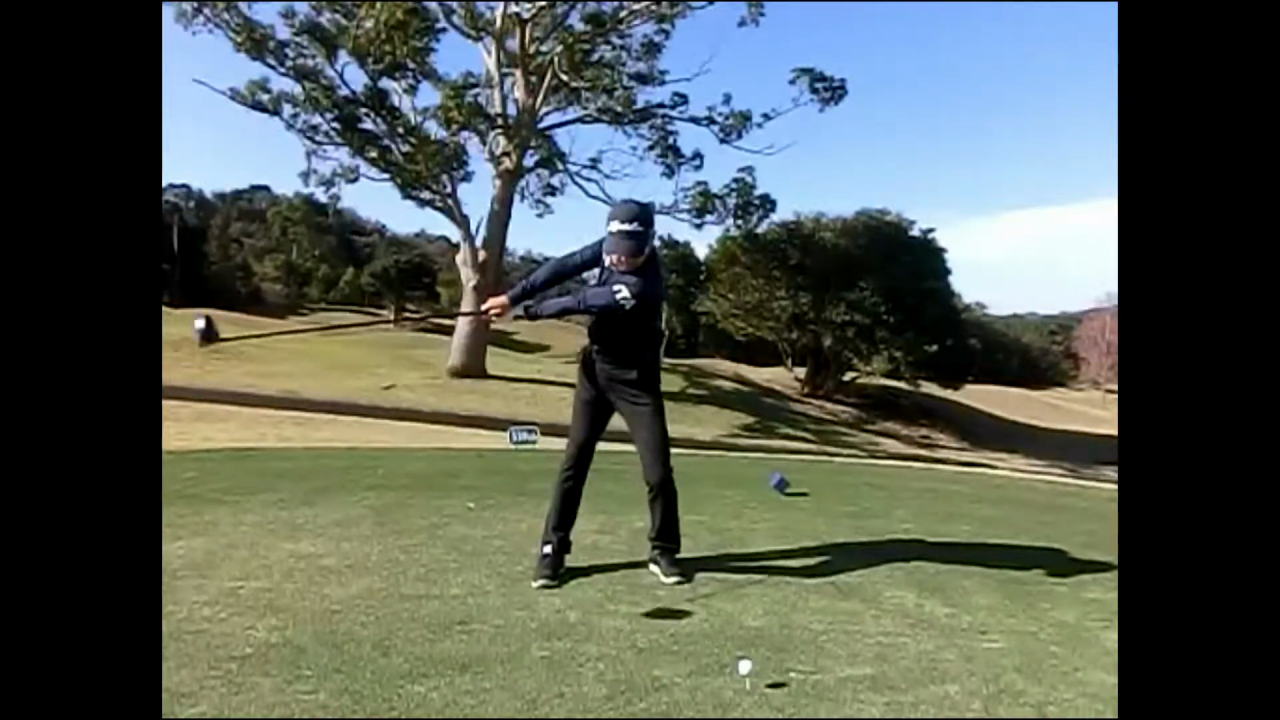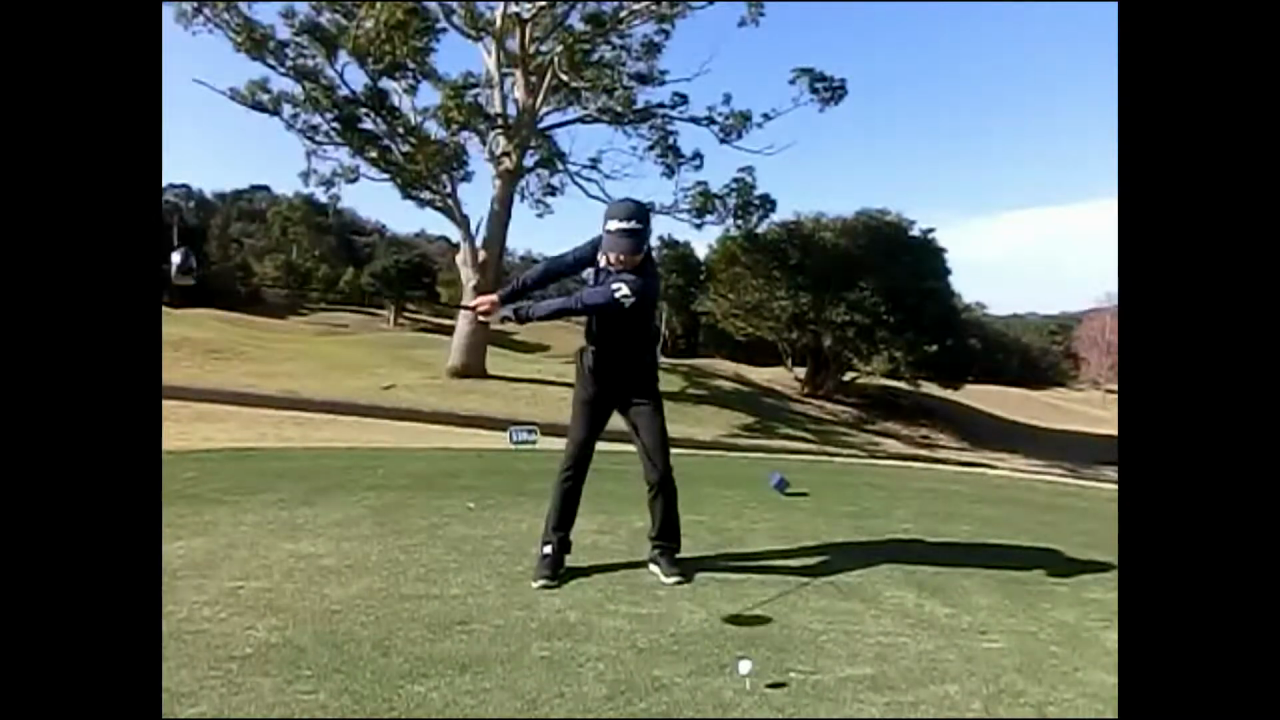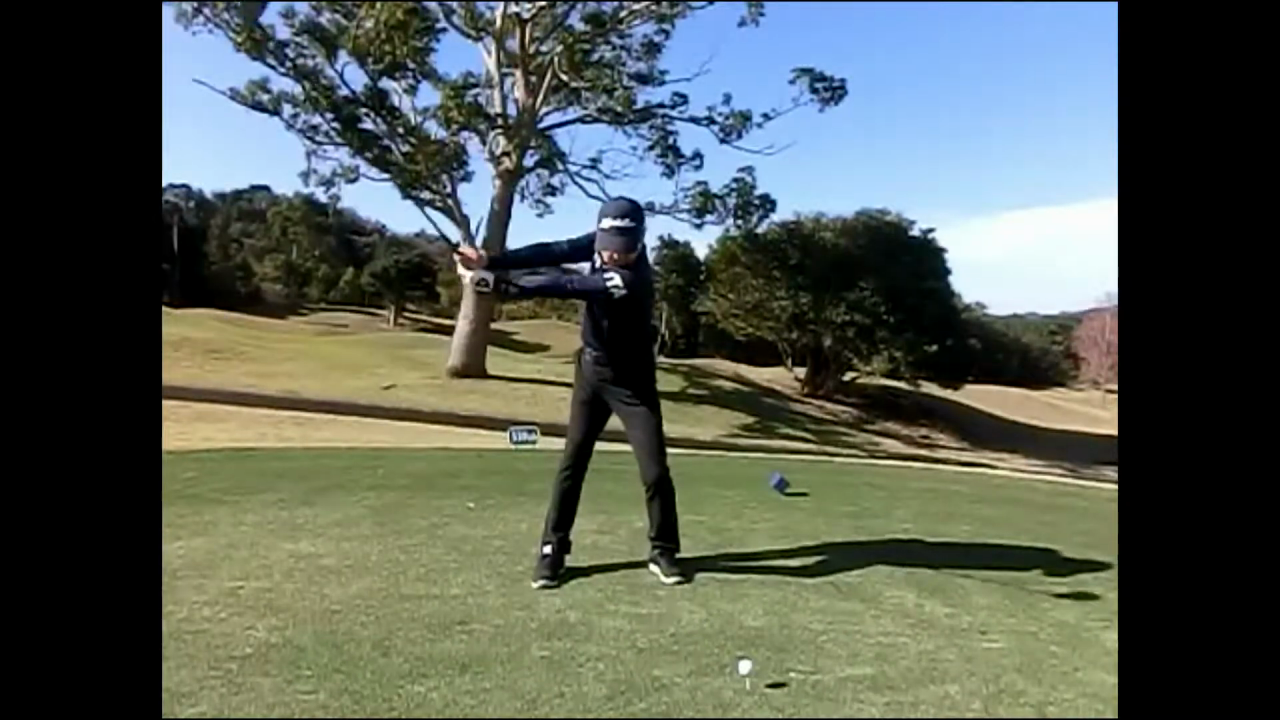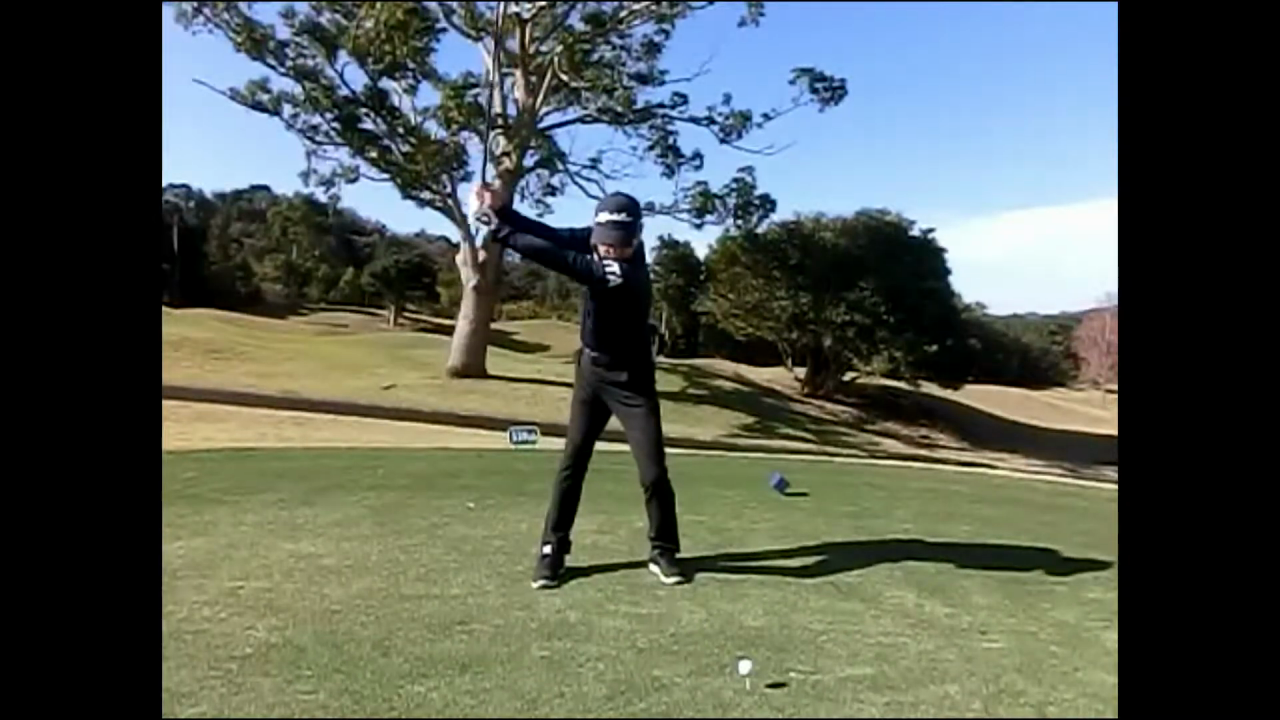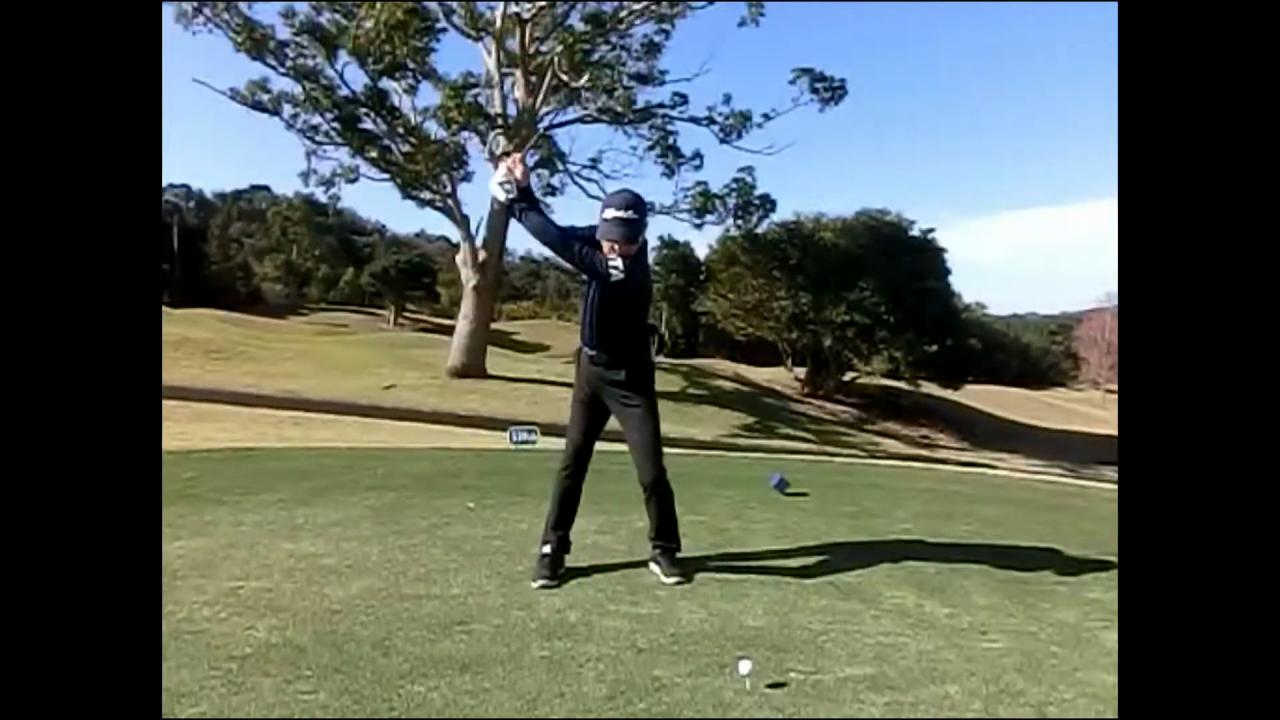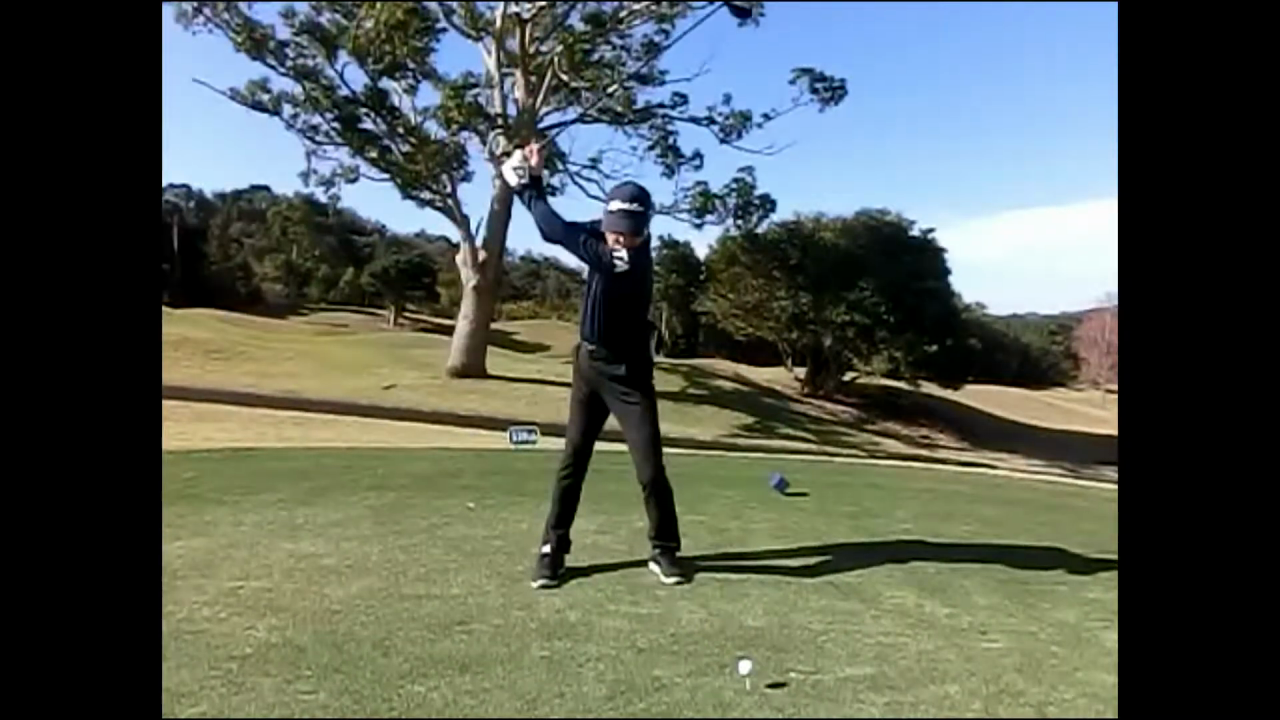
dt=0.3s
person 1, frame 1
left shoulder: (642, 287)
right shoulder: (611, 247)
left elbow: (578, 304)
right elbow: (563, 267)
left wrist: (526, 310)
right wrist: (511, 296)
left hip: (635, 379)
right hip: (596, 368)
left knee: (658, 473)
right knee: (574, 462)
left ankle: (663, 552)
right ankle: (553, 549)
person 1, frame 2
left shoulder: (639, 284)
right shoulder: (605, 245)
left elbow: (574, 305)
right elbow: (556, 268)
left wrist: (515, 314)
right wrist: (503, 295)
left hip: (634, 377)
right hip: (594, 368)
left knee: (659, 470)
right knee: (573, 463)
left ankle: (663, 551)
right ankle: (552, 549)
person 1, frame 3
left shoulder: (632, 279)
right shoulder: (601, 242)
left elbow: (563, 287)
right elbow: (551, 253)
left wrist: (499, 284)
right wrist: (491, 260)
left hip: (632, 378)
right hip: (592, 368)
left knee: (655, 471)
right knee: (572, 463)
left ankle: (663, 551)
right ankle: (552, 550)
person 1, frame 4
left shoulder: (627, 275)
right shoulder: (600, 240)
left elbow: (556, 259)
right elbow: (551, 237)
left wrist: (500, 230)
right wrist: (504, 210)
left hip: (630, 379)
right hip: (591, 369)
left knee: (654, 472)
right knee: (571, 462)
left ankle: (664, 552)
right ankle: (553, 551)
person 1, frame 5
left shoulder: (628, 271)
right shoulder: (604, 238)
left elbow: (559, 244)
right elbow: (558, 233)
left wrist: (514, 200)
right wrist: (523, 189)
left hip: (628, 378)
right hip: (590, 369)
left knee: (651, 472)
right knee: (572, 463)
left ankle: (663, 552)
right ankle: (552, 550)
person 1, frame 6
left shoulder: (630, 264)
right shoulder: (604, 234)
left elbow: (563, 234)
right elbow: (556, 231)
left wrist: (526, 186)
right wrist: (536, 182)
left hip: (627, 373)
right hip: (589, 365)
left knee: (650, 470)
right knee: (572, 461)
left ankle: (664, 551)
right ankle: (552, 549)
